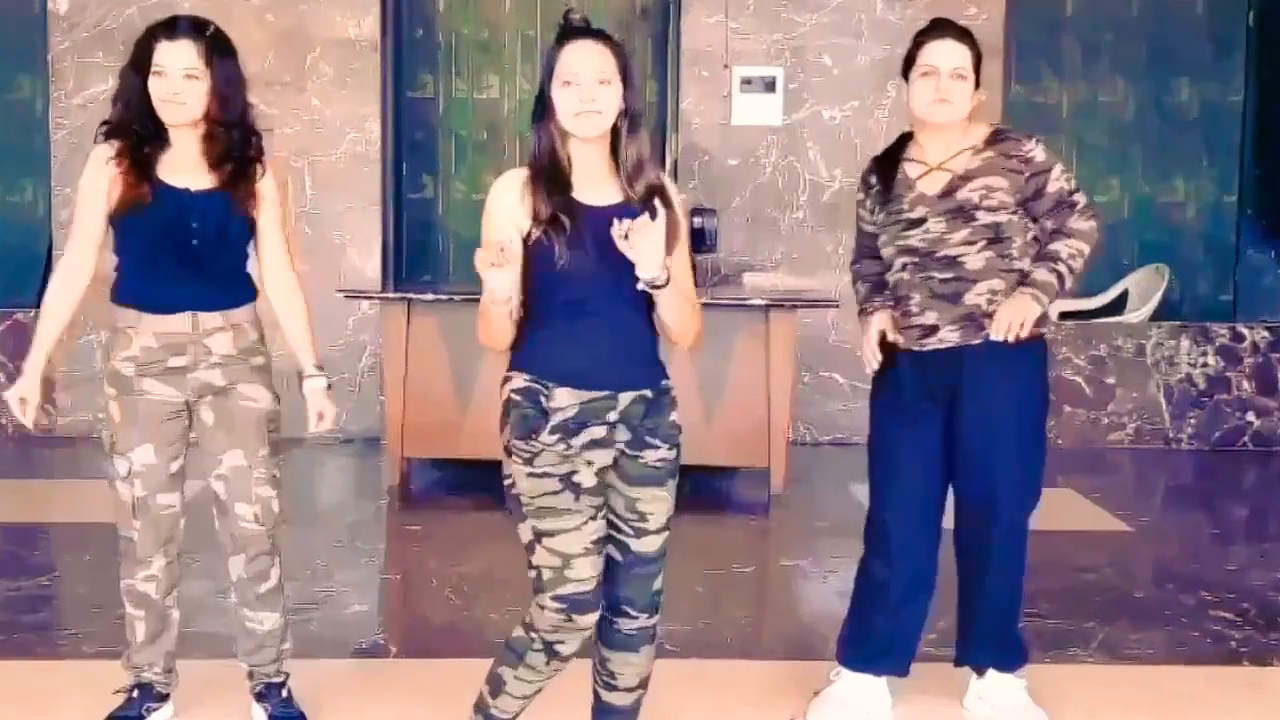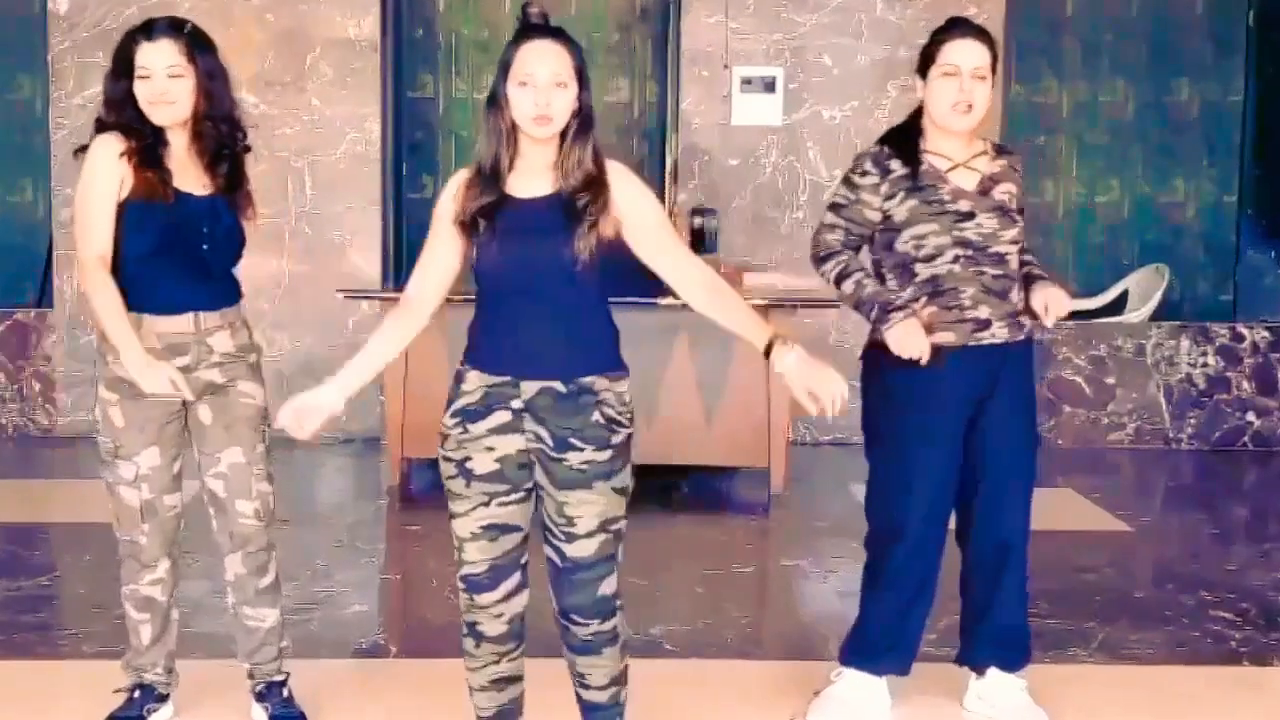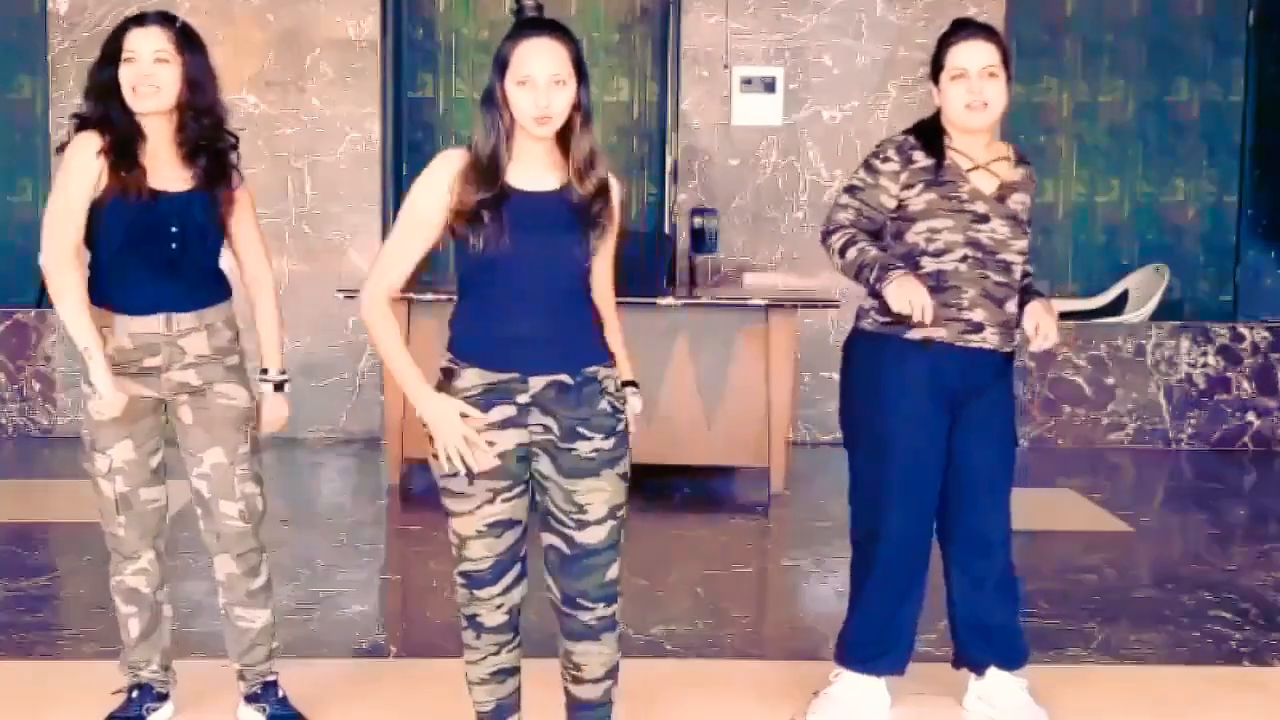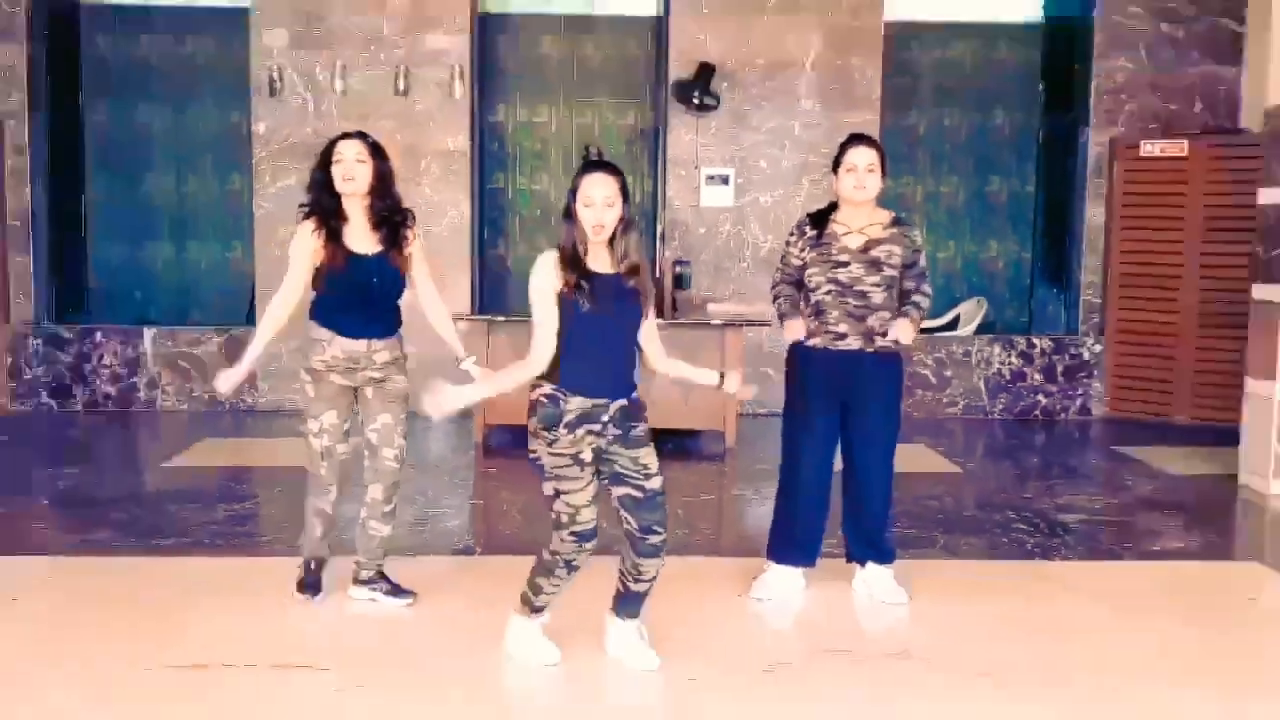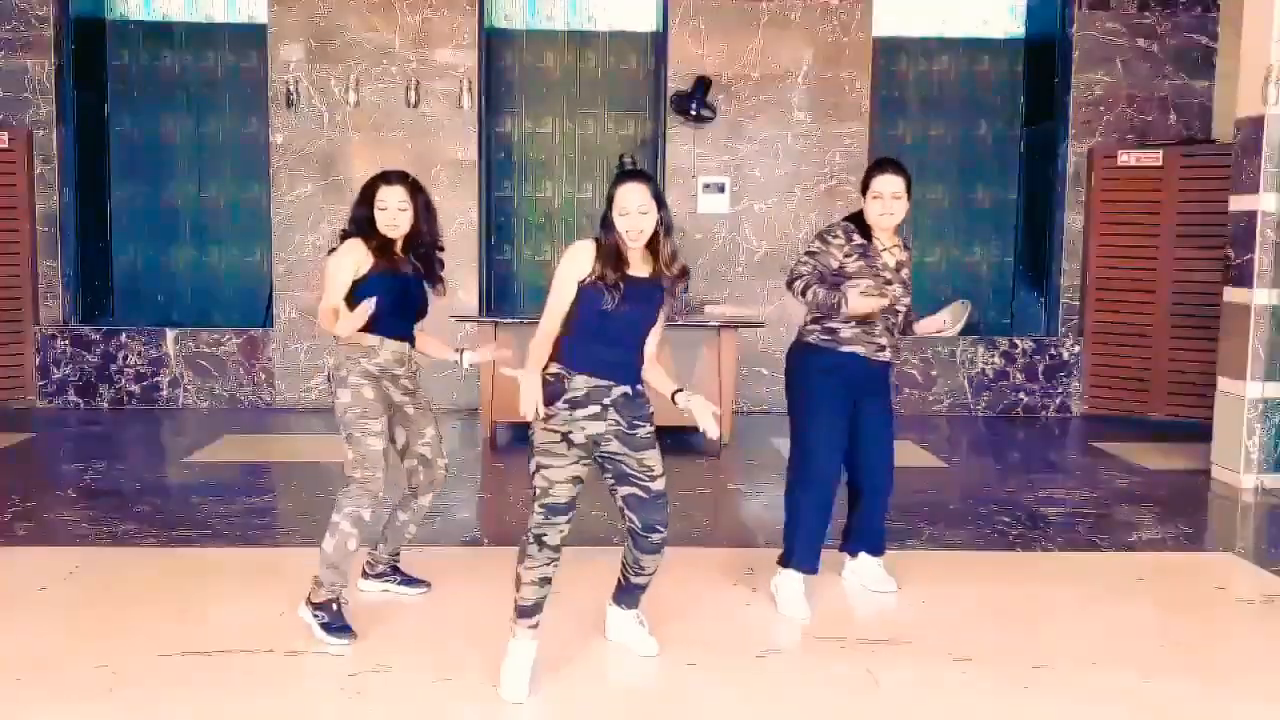
dt=0.5s
person 1, frame 1
left shoulder: (654, 193)
right shoulder: (517, 192)
left elbow: (685, 331)
right elbow: (496, 334)
left wrist: (656, 270)
right wrist: (495, 294)
left hip: (647, 415)
right hip: (552, 414)
left knee: (636, 608)
right knee: (565, 616)
person 1, frame 2
left shoulder: (610, 185)
right shoulder: (468, 191)
left elbow: (689, 277)
right elbow: (416, 305)
left wrist: (777, 347)
right wrist: (338, 387)
left hip: (585, 406)
right hip: (484, 405)
left knee: (587, 603)
right knee: (487, 600)
person 1, frame 3
left shoulder: (593, 186)
right shoulder: (458, 174)
right elbow: (376, 294)
left wrist: (623, 384)
right wrist: (421, 396)
left hip: (581, 399)
right hip: (480, 401)
left knee: (589, 596)
right knee: (488, 594)
person 1, frame 4
left shoulder: (636, 270)
right shoulder: (554, 265)
left elbow: (653, 353)
right elbow: (540, 356)
left wrist: (720, 378)
right wrist: (470, 391)
left hip: (623, 415)
right hip: (565, 414)
left knee: (650, 528)
right knee: (576, 536)
left ankle: (624, 625)
right ankle: (524, 622)
person 1, frame 5
left shoulder: (668, 277)
right shoulder: (585, 254)
right elbow: (549, 326)
left wrist: (682, 395)
right wrist: (530, 375)
left hip: (628, 409)
right hip: (566, 398)
left knee: (652, 522)
right knee: (549, 521)
left ankle: (622, 613)
person 2, frame 1
left shoulder: (248, 169)
right shoulder: (116, 161)
left elbow: (279, 273)
right elbow: (75, 266)
left wrist: (311, 373)
left hip: (234, 353)
right hip: (143, 356)
left knee: (251, 519)
right knee: (146, 525)
person 2, frame 2
left shoulder: (225, 164)
right shoulder: (114, 154)
right elbow: (94, 263)
left wrist: (247, 361)
right wrist: (130, 352)
left hip: (226, 350)
right hip: (140, 358)
left knee: (248, 520)
right knee: (145, 530)
person 2, frame 3
left shoulder: (218, 162)
right shoulder: (96, 150)
left elbow: (257, 272)
right elbow: (59, 259)
left wrist: (274, 377)
right wrist: (95, 360)
left hip: (210, 350)
right hip: (120, 354)
left knee: (236, 518)
right knee: (131, 530)
person 2, frame 4
left shoulder: (399, 230)
right shoulder: (316, 230)
left elbow: (429, 300)
right elbow: (287, 299)
left wrist: (466, 360)
right wrist: (246, 363)
left hip: (385, 360)
right hip: (328, 358)
left knee: (387, 468)
right knee: (326, 471)
person 2, frame 5
left shoulder: (416, 261)
right shoulder: (357, 249)
right elbow: (328, 310)
left wrist: (464, 356)
right wrist: (342, 322)
left hip: (404, 374)
right hip: (362, 368)
left knee: (431, 470)
right knee: (367, 481)
person 3, frame 1
left shoulder: (1017, 156)
right shoulder: (882, 175)
left elbow: (1076, 222)
right elbow: (866, 256)
left wrist: (1036, 290)
right wrist: (872, 307)
left hip: (999, 365)
right hip: (907, 370)
left knee: (995, 517)
right knee: (897, 520)
person 3, frame 2
left shoulder: (1007, 167)
right shoulder: (884, 165)
right elbow: (832, 248)
left wrist: (1038, 283)
right wrist: (886, 314)
left hip: (1005, 367)
right hip: (917, 369)
left knee: (1001, 522)
right knee: (907, 521)
person 3, frame 3
left shoulder: (1020, 175)
right shoulder: (903, 156)
right elbow: (842, 229)
left wrist: (1035, 304)
right wrist: (886, 278)
left hip: (986, 372)
right hip: (898, 361)
left knee: (982, 522)
right knee: (892, 518)
person 3, frame 4
left shoulder: (902, 232)
right shoulder: (809, 229)
left elbow: (919, 287)
right elbow: (784, 281)
left wrist: (909, 318)
right wrist: (790, 317)
left hip: (876, 367)
right hip: (813, 362)
left knee: (871, 469)
right knee: (804, 466)
person 3, frame 5
left shoulder: (901, 253)
right shoulder: (842, 236)
right elbow: (800, 278)
left wrist: (914, 325)
right wrist: (844, 302)
left hip: (872, 374)
right hip: (823, 365)
left knee: (875, 469)
right knee: (817, 466)
